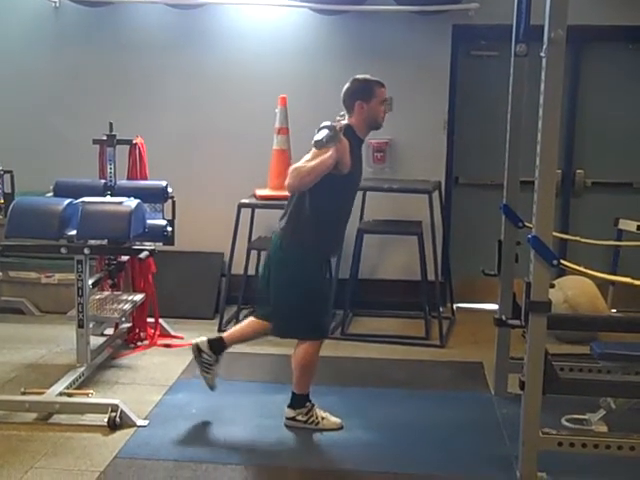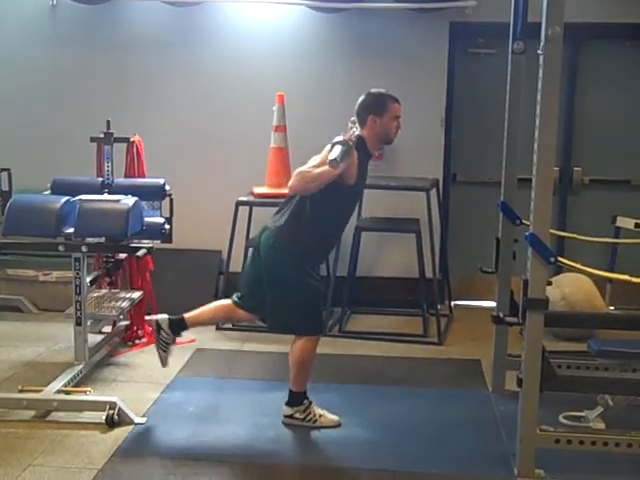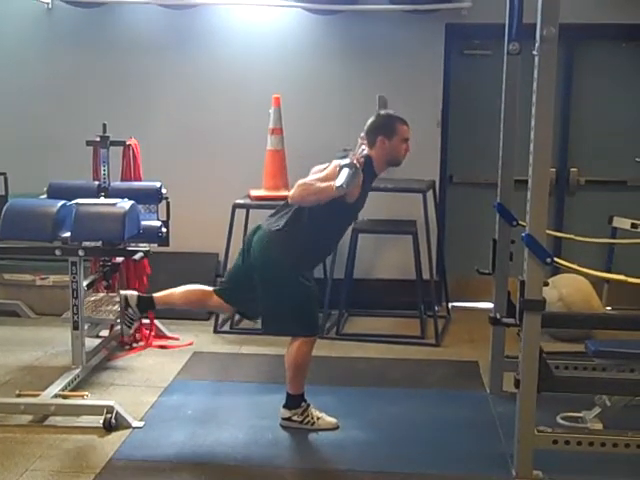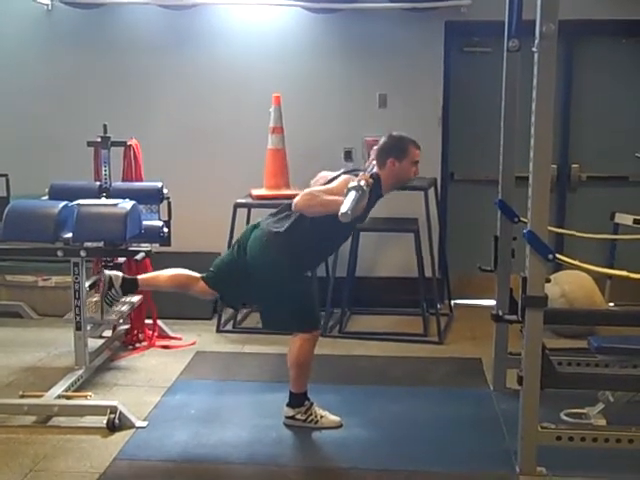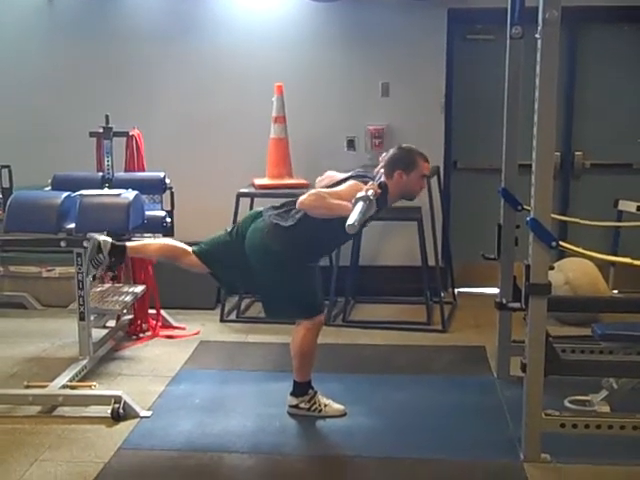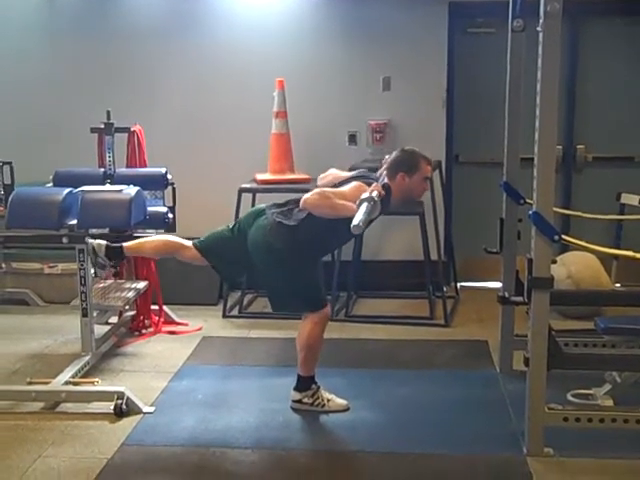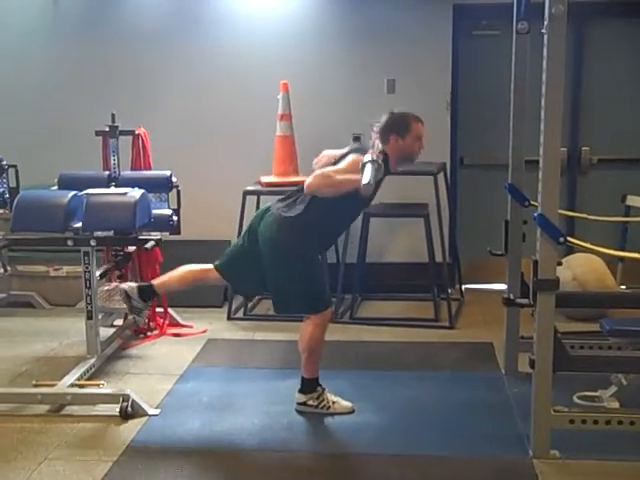
dt=0.4s
person 1, frame 1
left shoulder: (349, 142)
right shoulder: (340, 143)
right elbow: (293, 181)
right wrist: (332, 155)
left hip: (298, 245)
right hip: (300, 248)
left knee: (275, 318)
right knee: (311, 331)
left ankle: (211, 346)
right ankle: (299, 409)
person 1, frame 2
left shoulder: (356, 153)
right shoulder: (350, 155)
left elbow: (316, 167)
right elbow: (296, 183)
right wrist: (338, 168)
left hip: (281, 242)
right hip: (290, 250)
left knee: (246, 309)
right knee: (309, 329)
left ankle: (171, 324)
right ankle: (297, 407)
person 1, frame 3
left shoulder: (359, 169)
right shoulder: (354, 173)
left elbow: (316, 175)
right elbow: (298, 193)
right wrist: (341, 187)
left hip: (270, 243)
right hip: (280, 254)
left knee: (220, 300)
right knee: (305, 332)
left ankle: (140, 302)
right ankle: (294, 409)
person 1, frame 4
left shoulder: (363, 181)
left elbow: (320, 182)
right elbow: (302, 201)
right wrist: (345, 204)
left hip: (264, 239)
right hip: (276, 254)
left knee: (203, 286)
right knee: (307, 330)
left ankle: (123, 283)
right ankle: (298, 408)
person 1, frame 5
left shoulder: (367, 185)
right shoulder: (364, 193)
left elbow: (324, 180)
right elbow: (308, 201)
right wrist: (352, 210)
left hip: (262, 227)
right hip: (275, 246)
left knee: (190, 257)
right knee: (311, 318)
left ankle: (113, 249)
right ankle: (301, 397)
person 1, frame 6
left shoulder: (370, 182)
right shoulder: (367, 193)
left elbow: (327, 177)
right elbow: (311, 200)
right wrist: (355, 209)
left hip: (263, 222)
right hip: (278, 243)
left knee: (189, 250)
right knee: (317, 313)
left ankle: (112, 252)
right ankle: (305, 392)
person 1, frame 7
left shoulder: (362, 153)
right shoulder: (364, 162)
left elbow: (322, 162)
right elbow: (314, 183)
right wrist: (361, 181)
left hip: (274, 223)
right hip: (290, 239)
left knee: (218, 274)
right knee: (318, 313)
left ankle: (143, 293)
right ankle: (310, 395)
